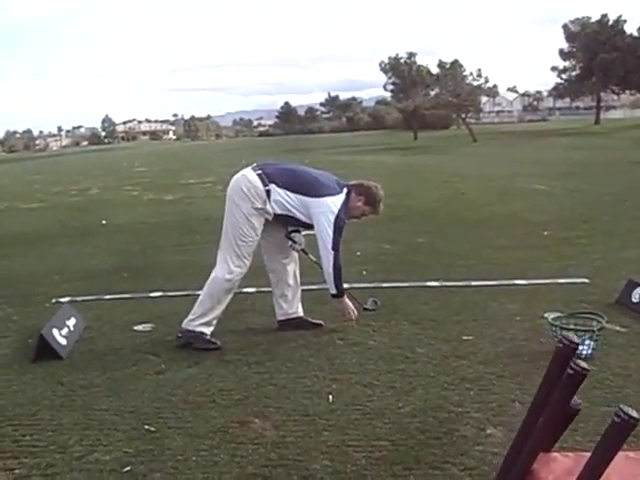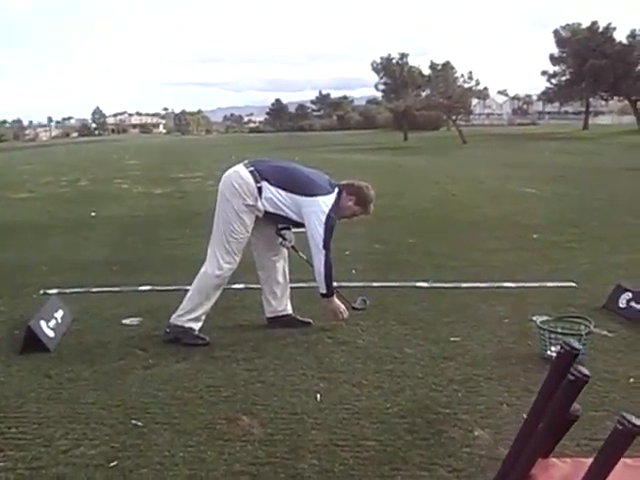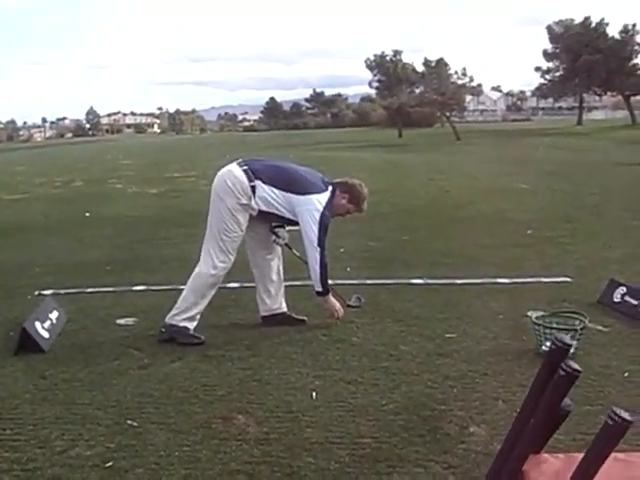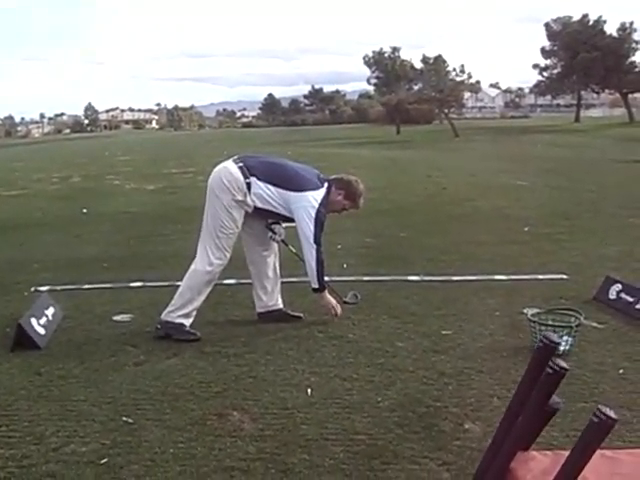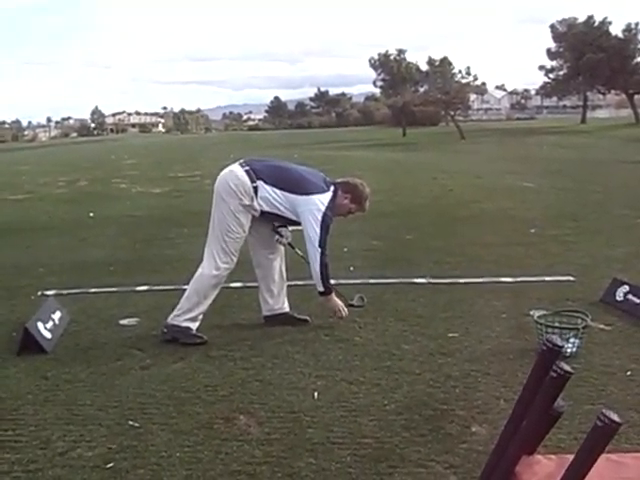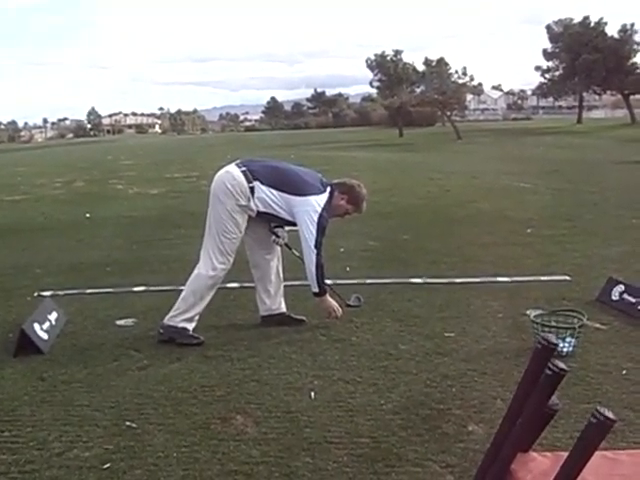
dt=0.4s
person 1, frame 1
left shoulder: (337, 189)
right shoulder: (332, 207)
right elbow: (330, 254)
left wrist: (294, 230)
right wrist: (340, 297)
left hip: (256, 186)
right hip: (251, 190)
left knee: (283, 254)
right knee: (233, 266)
left ankle: (289, 315)
right ankle: (193, 329)
person 1, frame 2
left shoulder: (328, 188)
right shoulder: (324, 205)
right elbow: (321, 253)
left wrist: (285, 227)
right wrist: (329, 297)
left hip: (247, 182)
right hip: (243, 187)
left knee: (273, 251)
right knee: (223, 262)
left ankle: (278, 312)
right ankle: (182, 325)
person 1, frame 3
left shoulder: (321, 186)
right shoulder: (317, 203)
right elbow: (316, 251)
left wrist: (278, 224)
right wrist: (325, 296)
left hip: (240, 180)
right hip: (236, 186)
left knee: (266, 249)
right knee: (218, 261)
left ankle: (273, 310)
right ankle: (177, 323)
person 1, frame 4
left shoulder: (318, 183)
right shoulder: (313, 201)
right elbow: (312, 248)
left wrist: (274, 222)
right wrist: (322, 292)
left hip: (236, 176)
right hip: (232, 183)
left knee: (263, 246)
right knee: (214, 258)
left ankle: (269, 307)
right ankle: (173, 321)
person 1, frame 5
left shoulder: (323, 185)
right shoulder: (319, 204)
right elbow: (317, 251)
left wrist: (281, 226)
right wrist: (328, 295)
left hip: (241, 180)
right hip: (239, 187)
left knee: (270, 249)
right knee: (220, 262)
left ankle: (276, 310)
right ankle: (179, 324)
person 1, frame 6
left shoulder: (320, 186)
right shoulder: (315, 205)
right elbow: (312, 252)
left wrist: (277, 225)
right wrist: (322, 296)
left hip: (238, 180)
right hip: (235, 187)
left knee: (266, 249)
right knee: (217, 262)
left ankle: (272, 311)
right ankle: (175, 325)
